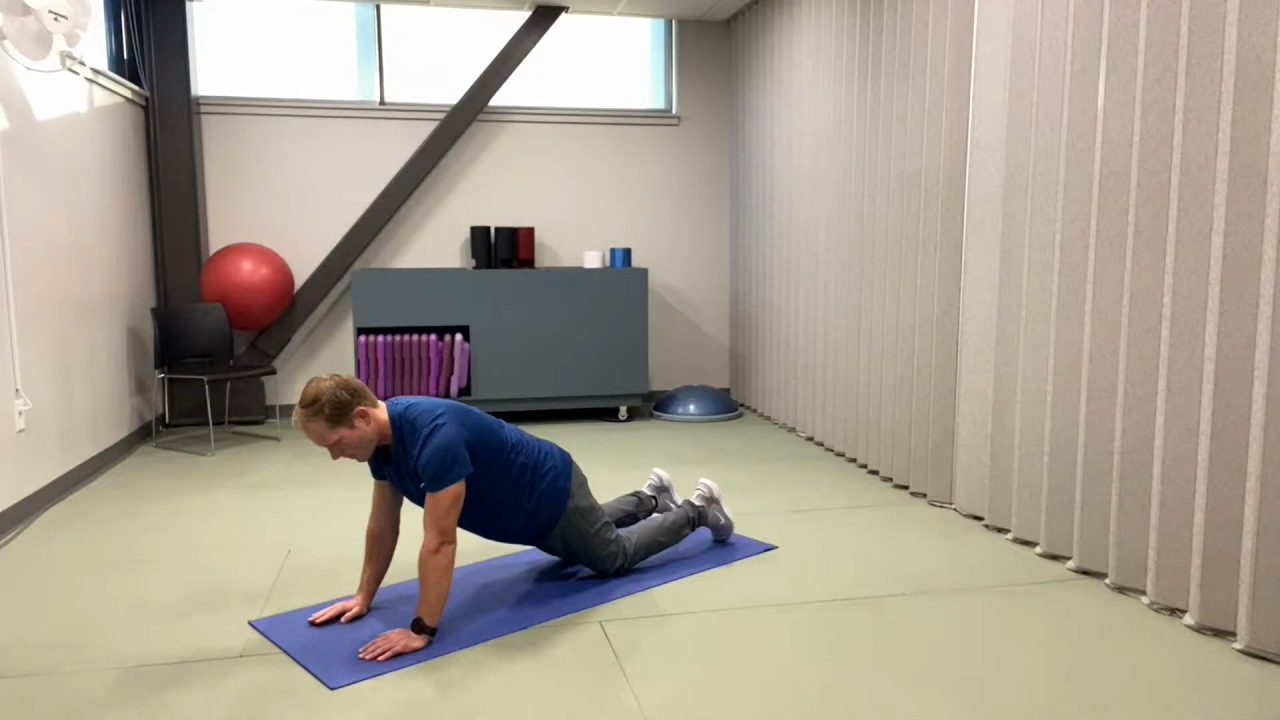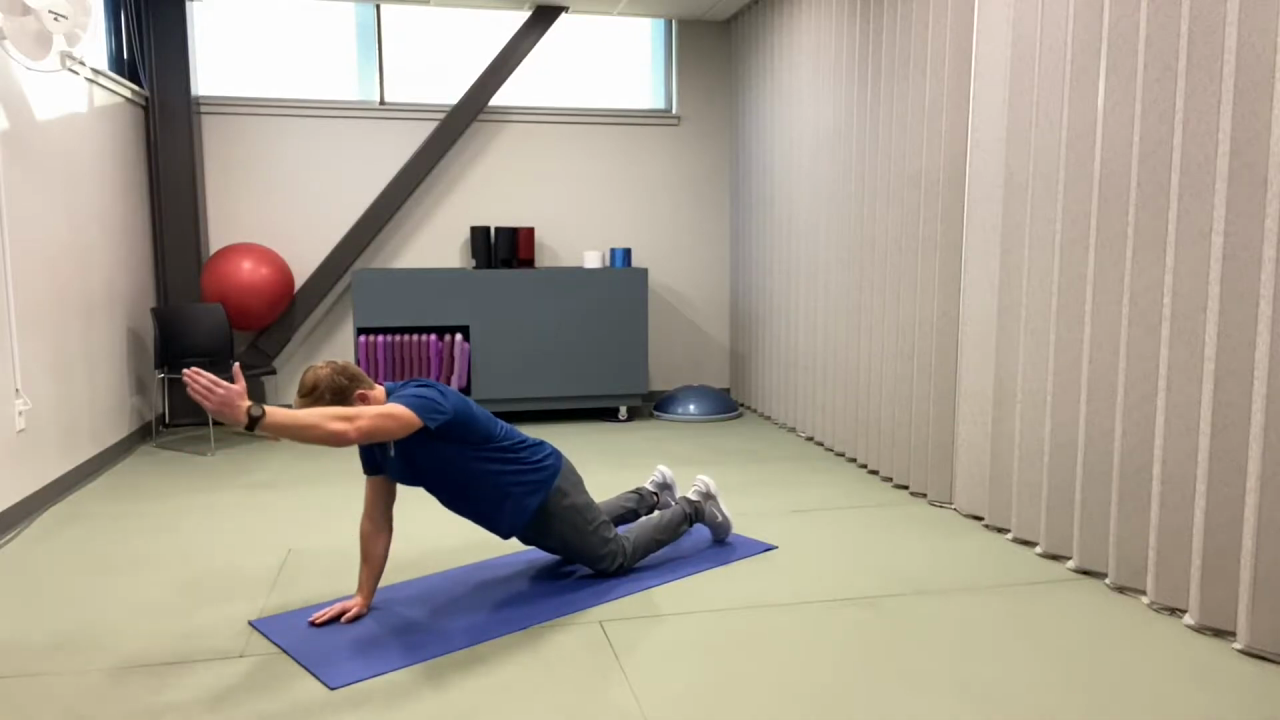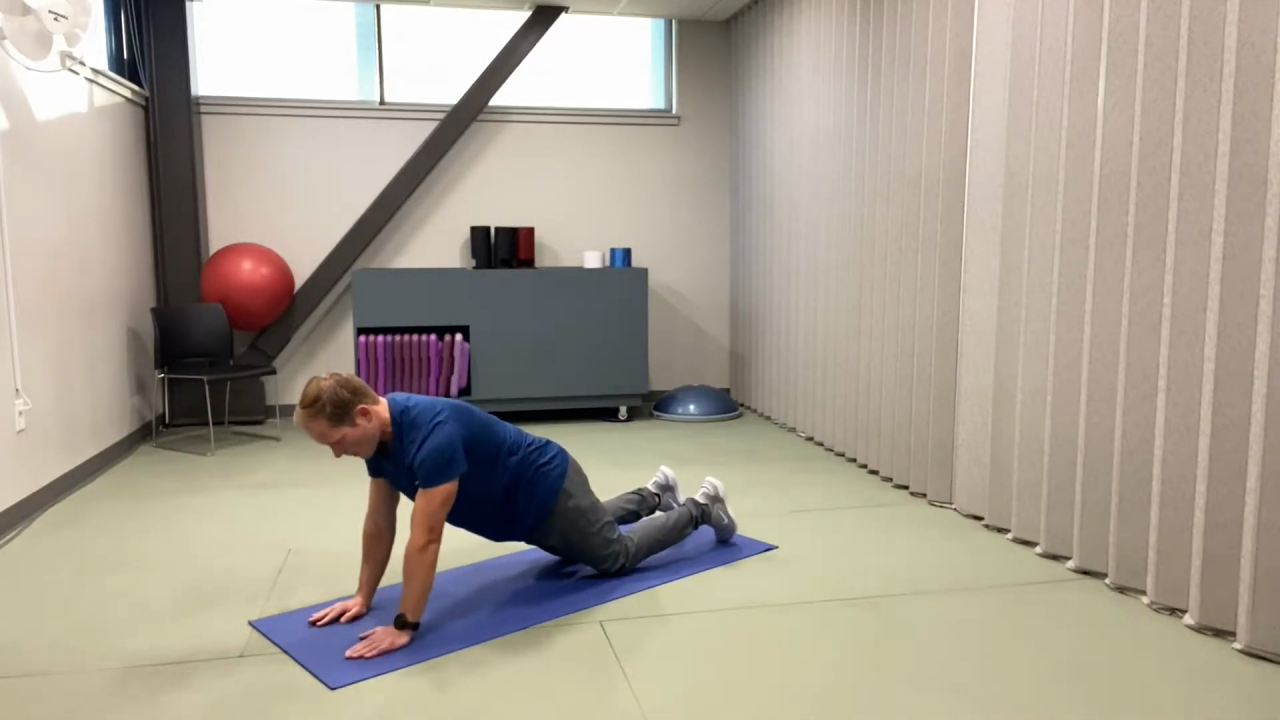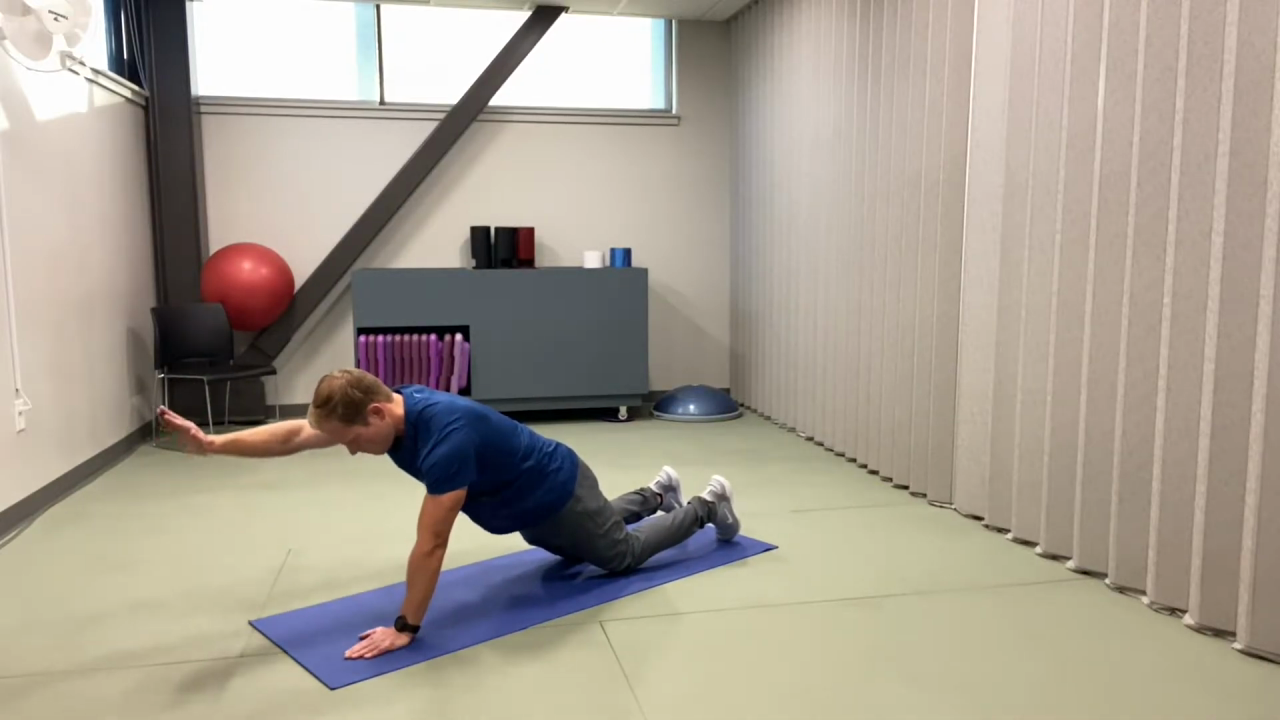
dt=1s
person 1, frame 1
left shoulder: (433, 436)
right shoulder: (381, 433)
left elbow: (439, 543)
right elbow: (383, 524)
left wrist: (422, 630)
right wrist: (364, 596)
left hip: (551, 491)
right hip: (522, 506)
left knee: (615, 558)
right knee: (573, 553)
left ankle: (699, 509)
right ankle: (650, 498)
person 1, frame 2
left shoulder: (423, 399)
right shoulder: (379, 432)
left elbow: (345, 428)
right elbow: (376, 520)
left wrist: (251, 414)
right wrist: (364, 595)
left hip: (543, 489)
right hip: (520, 505)
left knee: (612, 556)
right knee: (576, 548)
left ankle: (692, 506)
right ankle: (650, 495)
person 1, frame 3
left shoulder: (432, 433)
right shoulder: (379, 432)
left elbow: (424, 540)
right elbow: (378, 523)
left wrist: (404, 626)
right wrist: (363, 595)
left hip: (548, 488)
right hip: (520, 503)
left knee: (616, 556)
right knee: (574, 550)
left ankle: (702, 507)
right ankle: (655, 494)
person 1, frame 4
left shoulder: (445, 436)
right shoulder: (387, 407)
left elbow: (430, 544)
right elbow: (297, 434)
left wrist: (405, 628)
right wrist: (213, 442)
left hip: (557, 491)
right hip: (532, 500)
left knee: (621, 554)
right knee: (575, 552)
left ankle: (705, 507)
right ankle: (656, 494)
